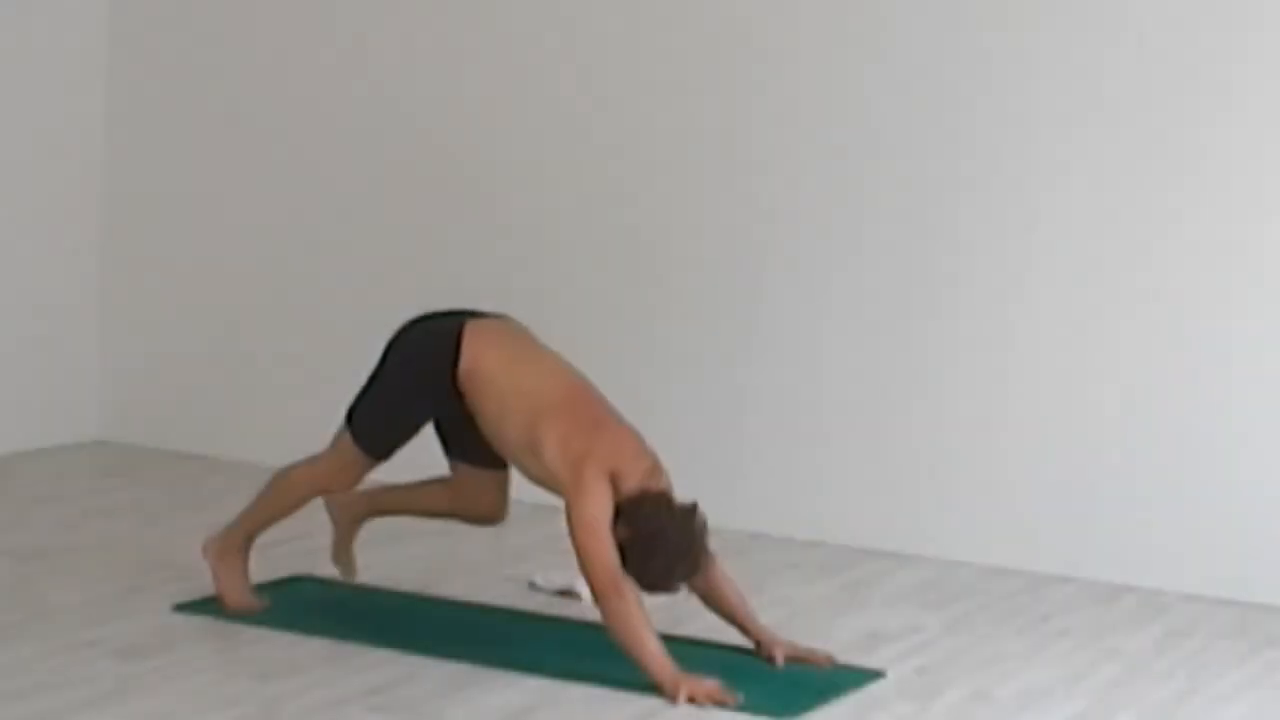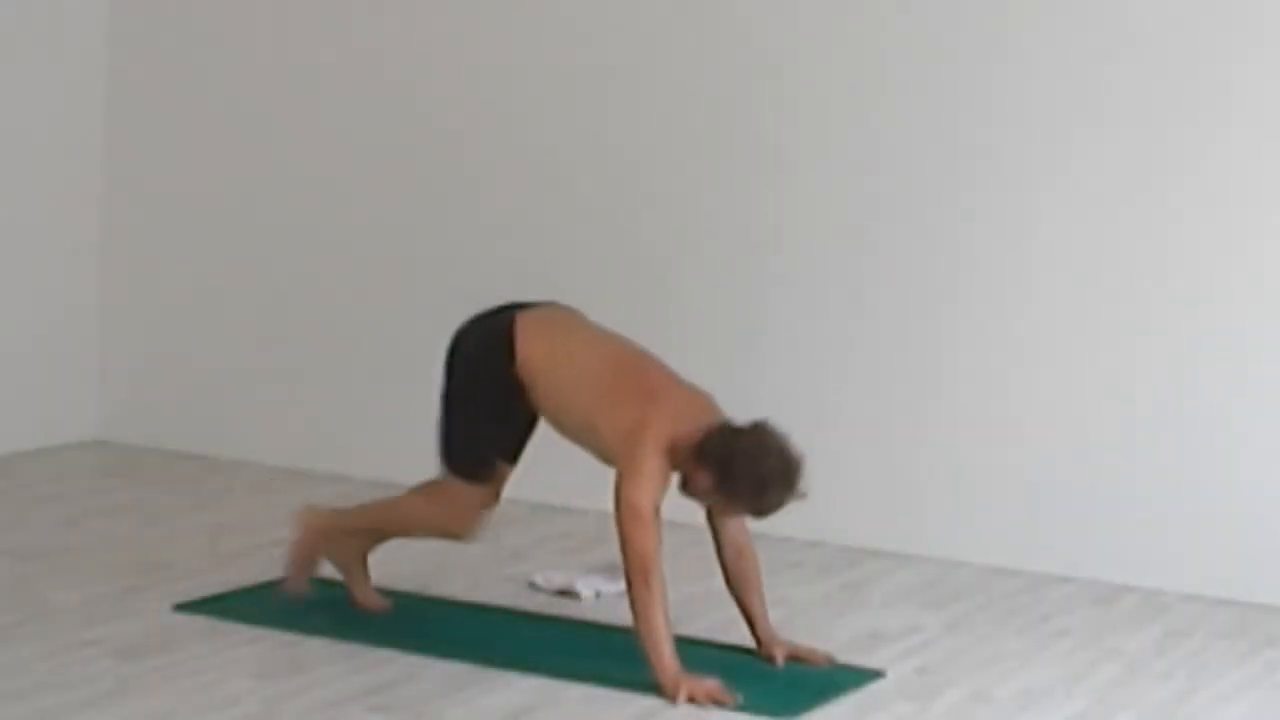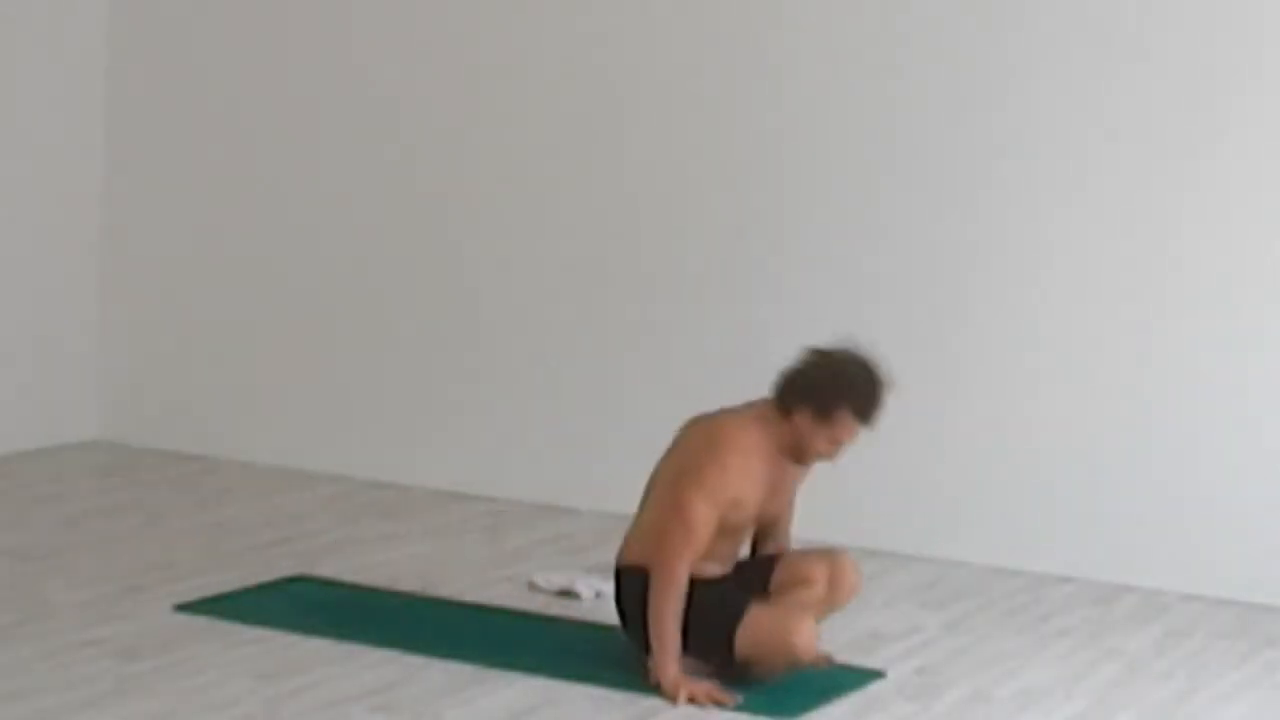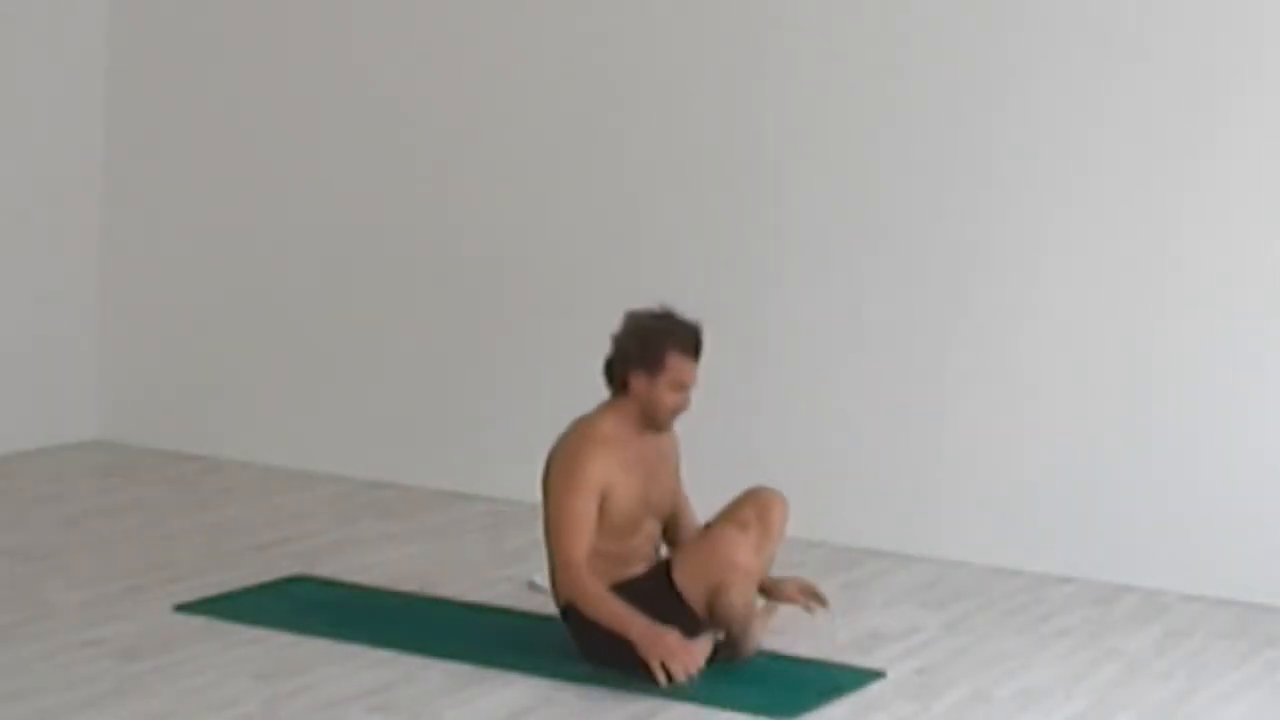
dt=1s
person 1, frame 1
left shoulder: (648, 476)
right shoulder: (591, 480)
left elbow: (699, 559)
right elbow: (609, 590)
left wrist: (763, 636)
right wrist: (671, 678)
left hip: (481, 348)
right hip: (438, 352)
left knee: (485, 506)
right knee: (341, 467)
left ankle: (357, 510)
right ankle: (230, 545)
person 1, frame 2
left shoulder: (713, 432)
right shoulder: (649, 450)
left elbow: (733, 539)
right elbow: (643, 568)
left wrist: (765, 635)
right wrist: (670, 676)
left hip: (532, 335)
right hip: (491, 352)
left knee: (475, 493)
right knee: (460, 515)
left ankle: (354, 550)
right ankle: (327, 529)
person 1, frame 3
left shoulder: (793, 444)
right shoulder: (728, 453)
left elbow: (772, 540)
right elbow: (670, 567)
left wrist: (773, 609)
right wrist: (670, 672)
left hip: (716, 582)
right hip: (652, 593)
left knee: (841, 576)
right knee: (798, 643)
right ankle: (692, 658)
person 1, frame 4
left shoulder: (662, 440)
right shoulder: (588, 452)
left elbow: (685, 537)
right elbow: (570, 571)
left wrist: (763, 584)
right wrist: (643, 632)
left hip: (655, 593)
right hip: (608, 621)
left knee: (767, 505)
right knee: (730, 546)
left ankle: (716, 638)
right ankle: (734, 639)
